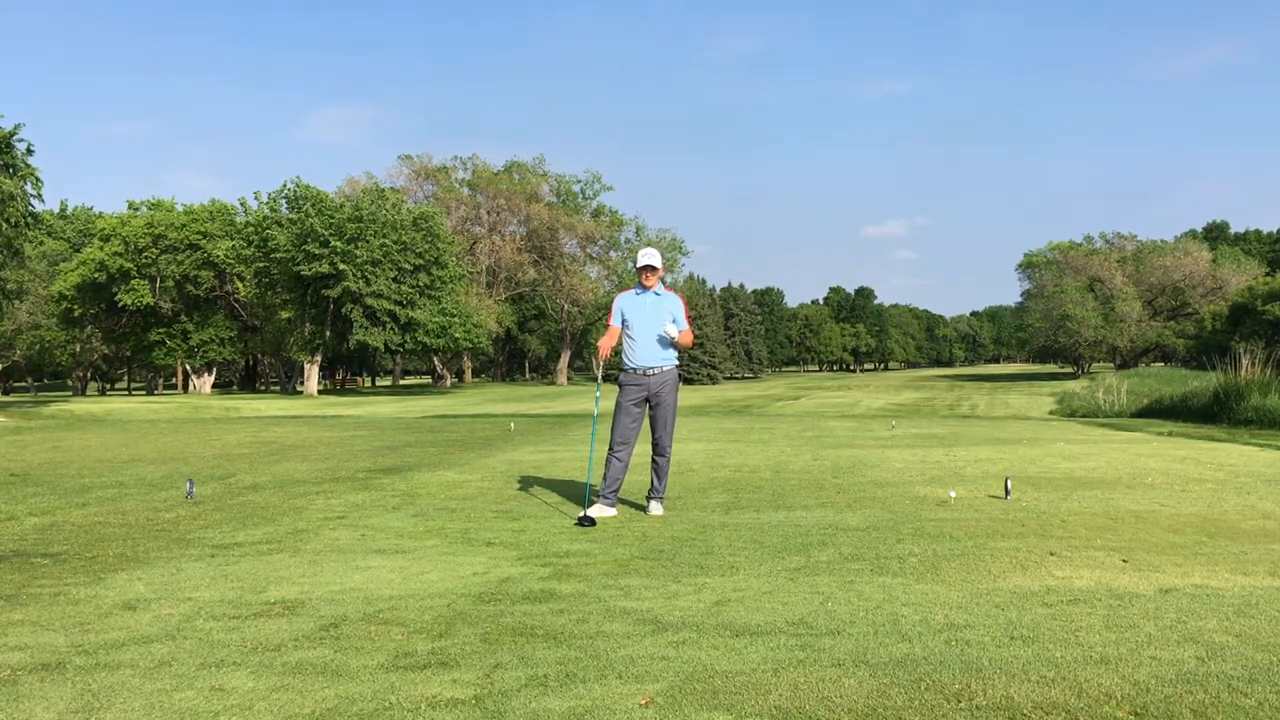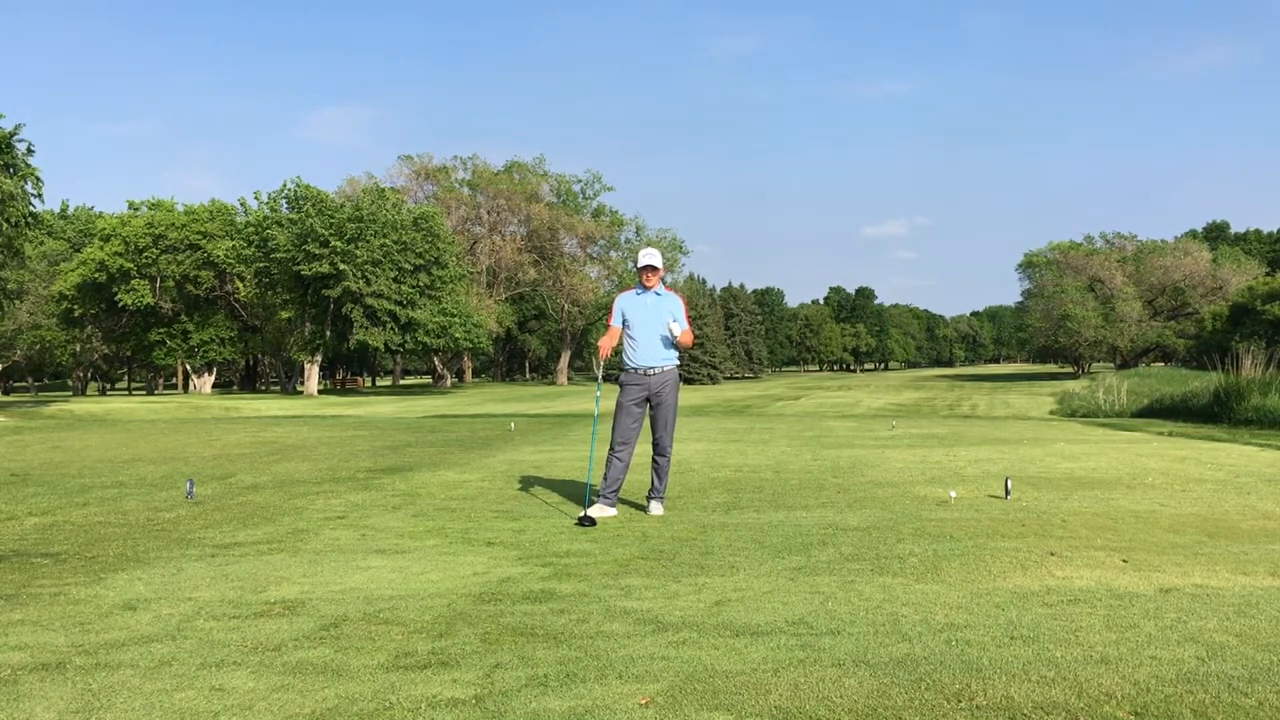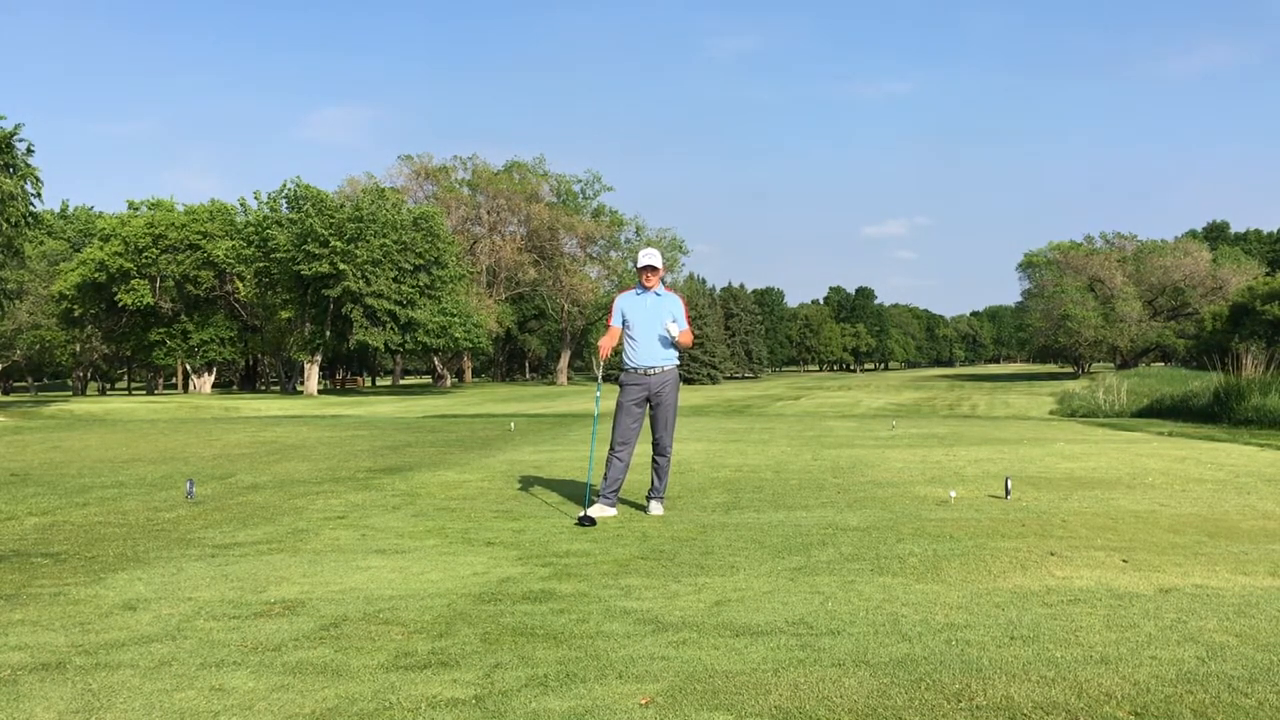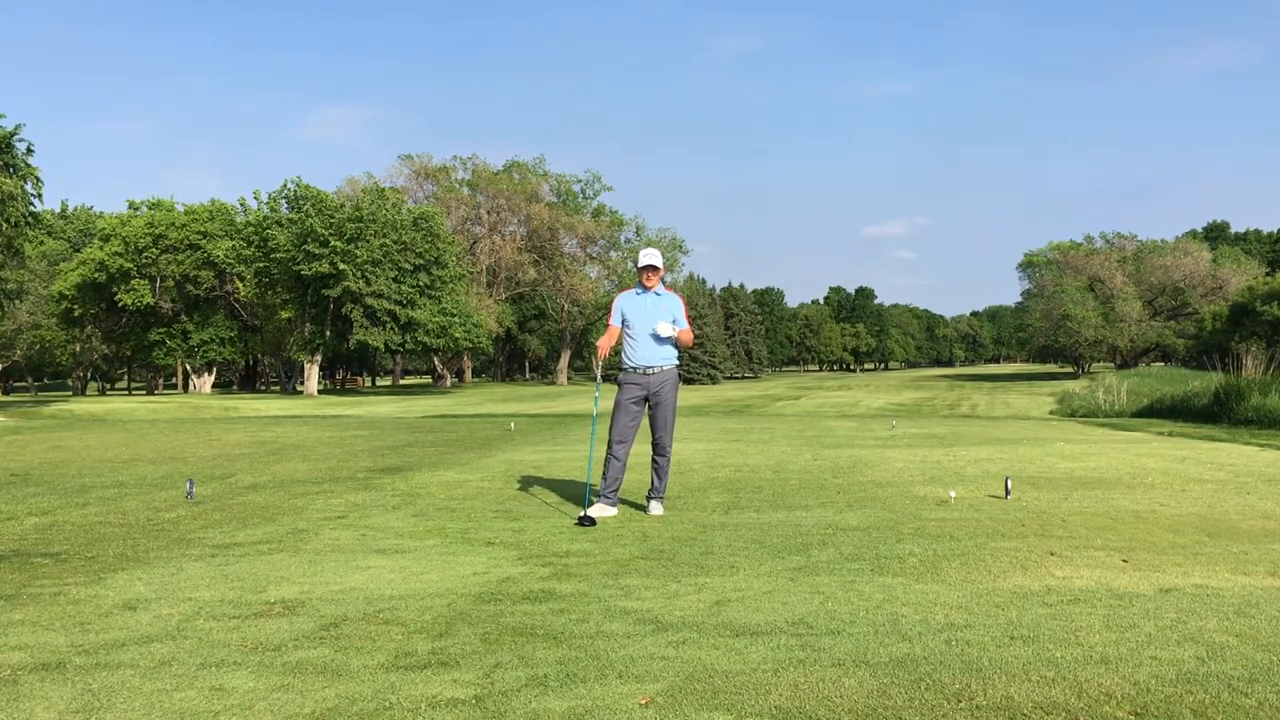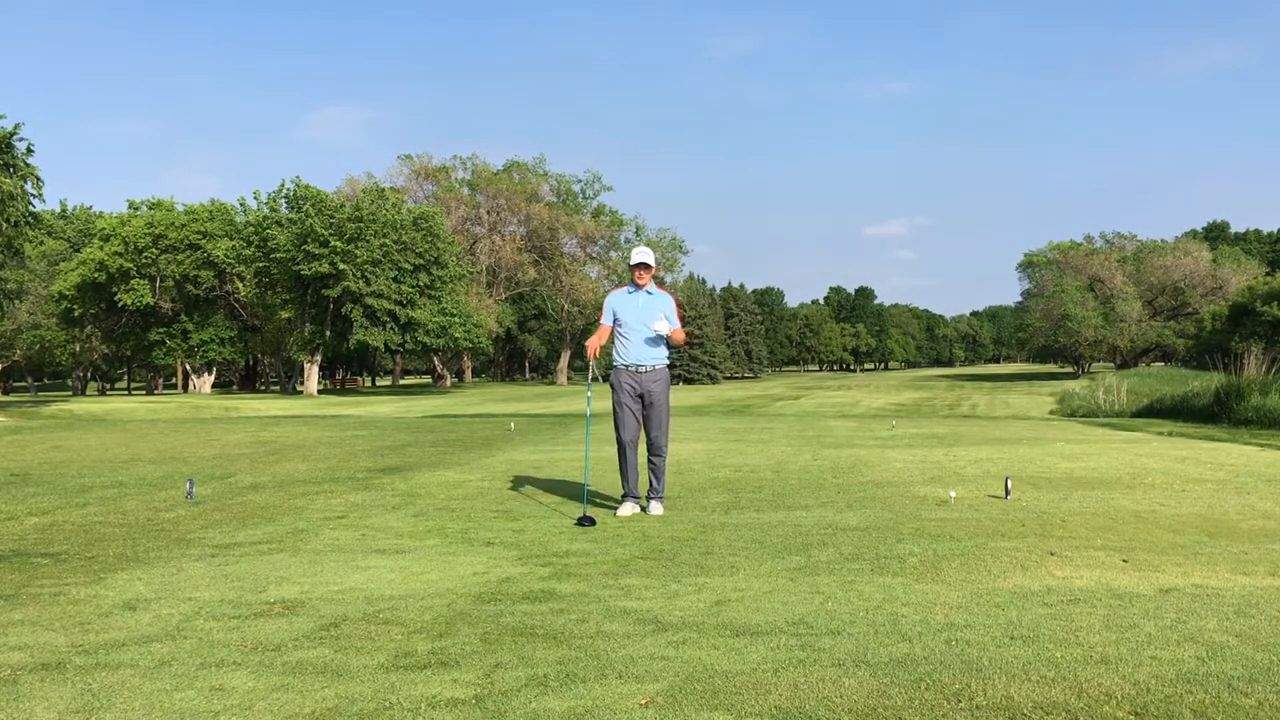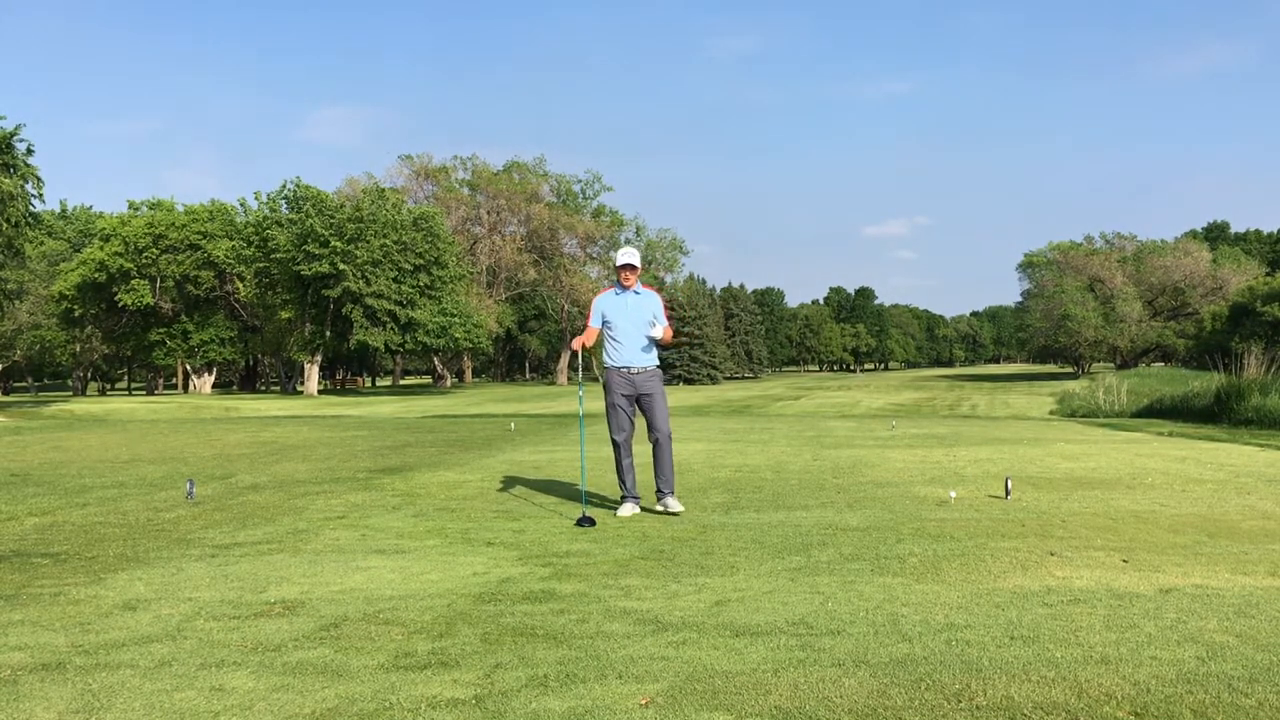
dt=0.4s
person 1, frame 1
left shoulder: (674, 300)
right shoulder: (622, 299)
left elbow: (688, 340)
right elbow: (613, 334)
left wrist: (675, 335)
right wrist: (605, 341)
left hip: (665, 377)
right hip: (632, 378)
left knee: (662, 443)
right knee: (620, 441)
left ankle: (656, 499)
right ankle: (606, 501)
person 1, frame 2
left shoulder: (674, 300)
right shoulder: (623, 300)
left elbow: (688, 340)
right elbow: (613, 334)
left wrist: (678, 335)
right wrist: (605, 341)
left hip: (665, 377)
right hip: (633, 378)
left knee: (662, 443)
right knee: (621, 441)
left ankle: (656, 498)
right ankle: (606, 501)
person 1, frame 3
left shoulder: (674, 300)
right shoulder: (623, 300)
left elbow: (688, 340)
right elbow: (613, 334)
left wrist: (676, 335)
right wrist: (605, 341)
left hip: (665, 377)
right hip: (633, 378)
left knee: (662, 443)
right knee: (621, 441)
left ankle: (656, 498)
right ankle: (606, 500)
person 1, frame 4
left shoulder: (674, 300)
right shoulder: (623, 299)
left elbow: (688, 340)
right elbow: (612, 334)
left wrist: (674, 332)
right wrist: (604, 341)
left hip: (664, 376)
right hip: (632, 377)
left knee: (662, 442)
right knee: (619, 439)
left ankle: (656, 498)
right ankle: (606, 500)
person 1, frame 5
left shoulder: (665, 299)
right shoulder: (614, 298)
left elbow: (680, 339)
right elbow: (603, 332)
left wrist: (669, 332)
right wrist: (594, 340)
left hip: (656, 375)
right hip: (624, 375)
left knee: (657, 441)
right knee: (626, 438)
left ankle: (656, 497)
right ankle: (630, 498)
person 1, frame 6
left shoulder: (653, 298)
right shoulder: (602, 300)
left elbow: (668, 335)
right elbow: (591, 335)
left wrist: (660, 334)
right wrist: (581, 339)
left hip: (649, 374)
right hip: (617, 377)
left knee: (661, 433)
right knee: (621, 440)
left ankle: (666, 495)
right ankle: (629, 499)
